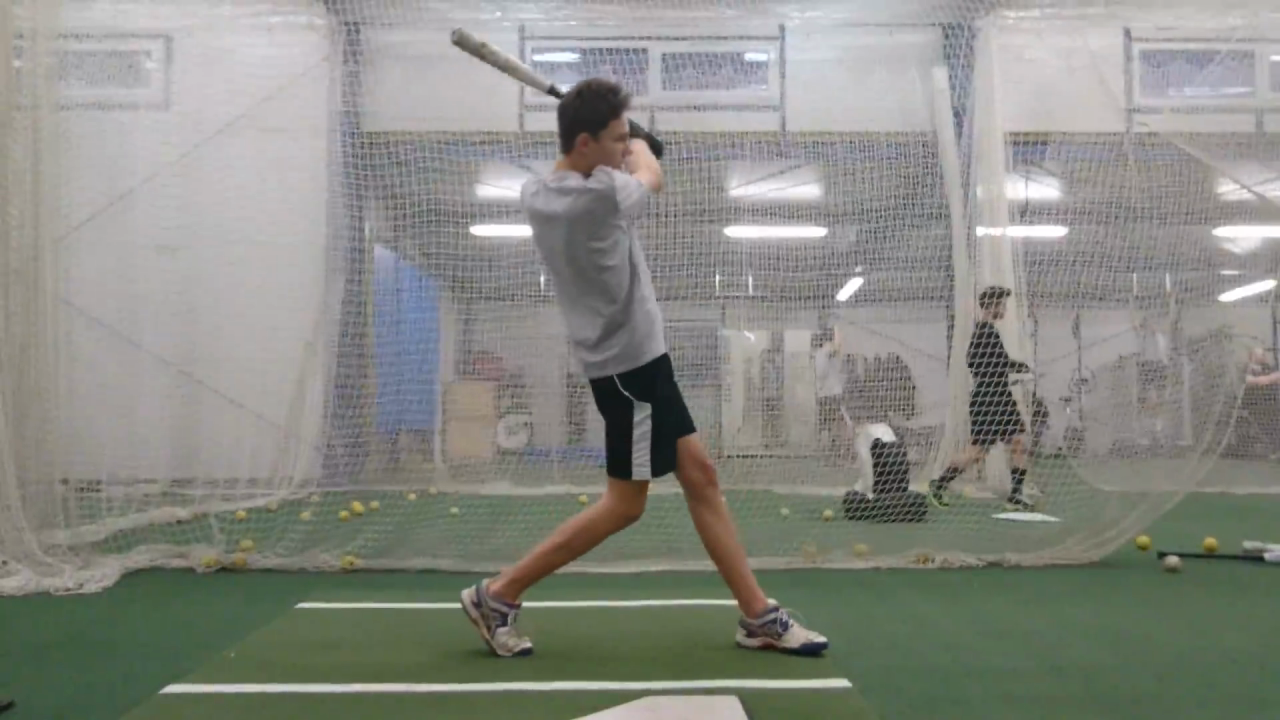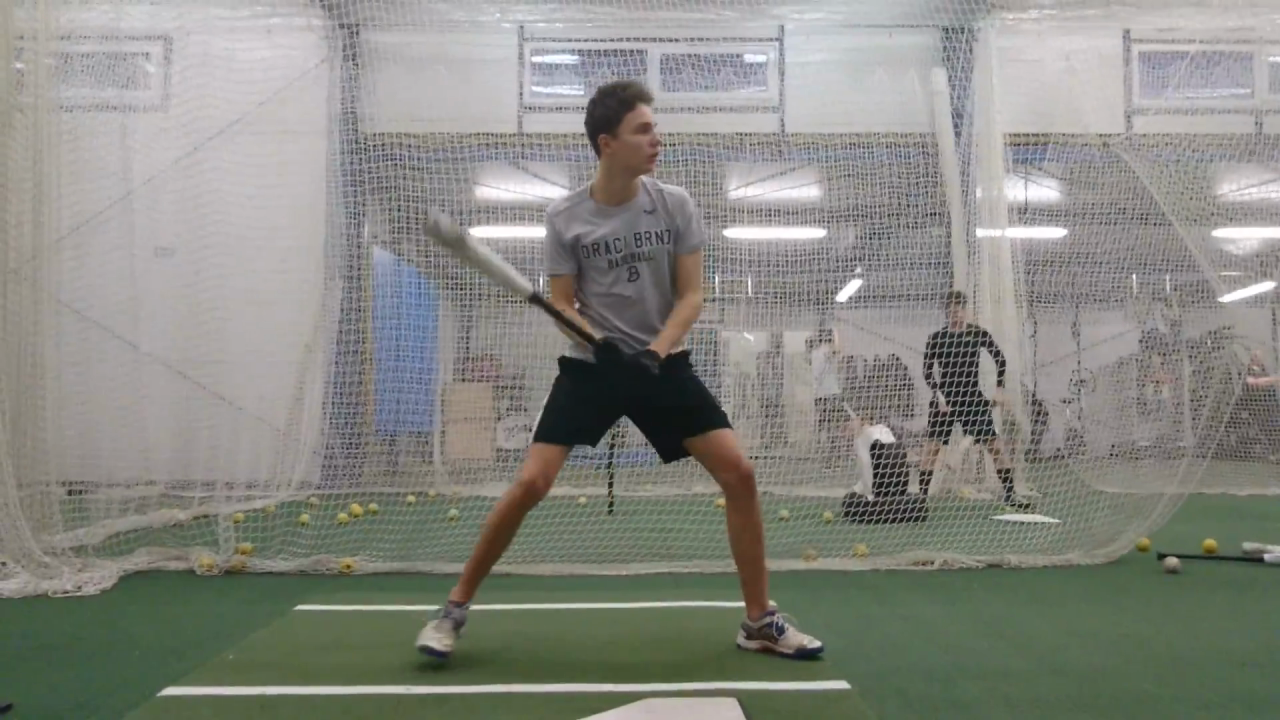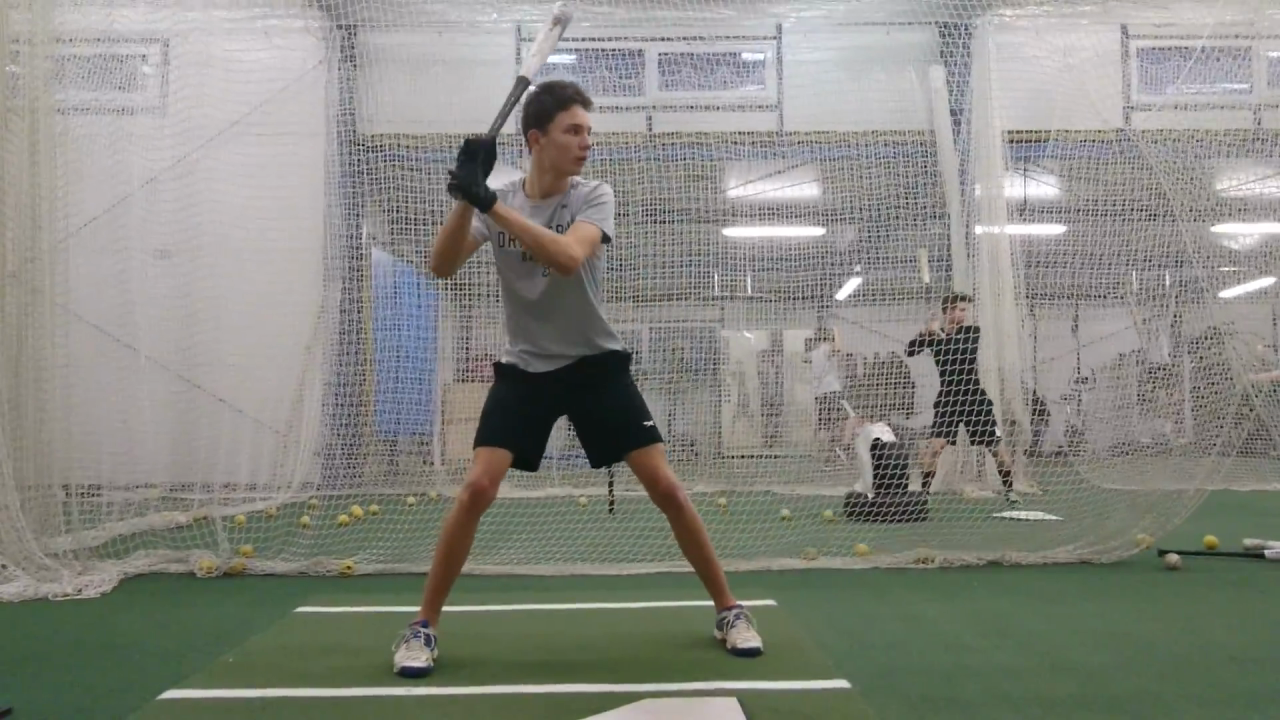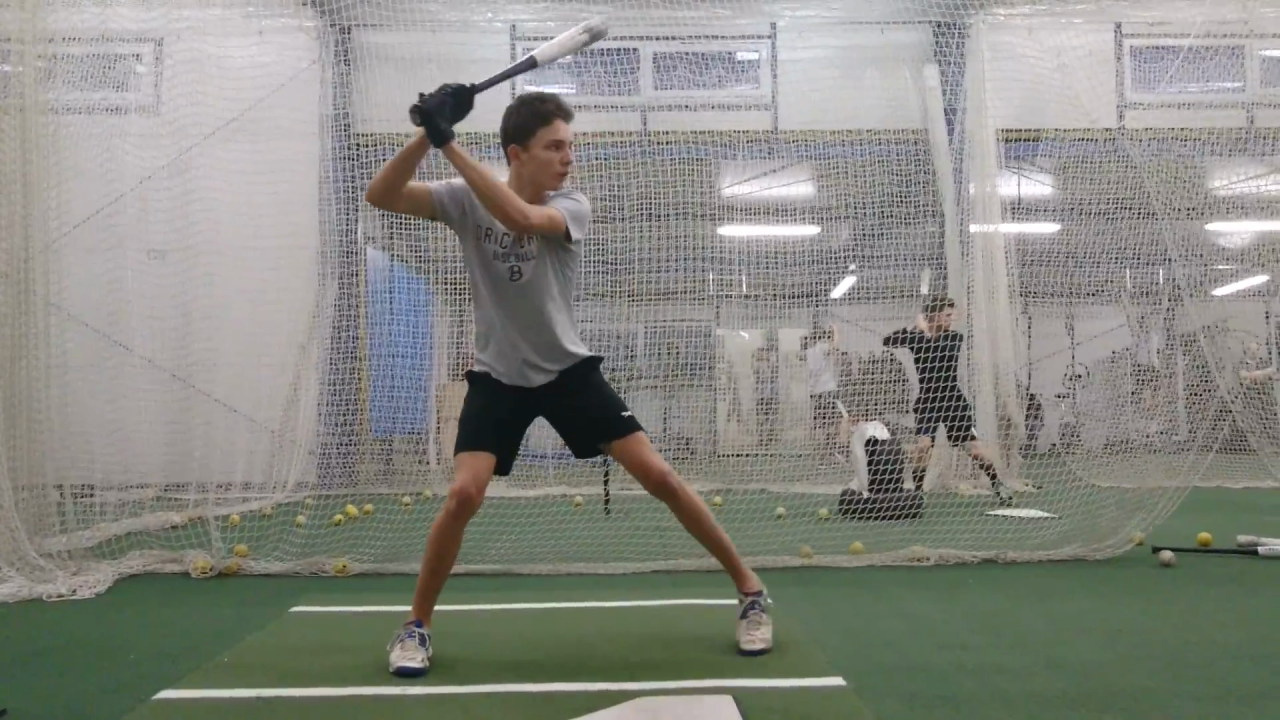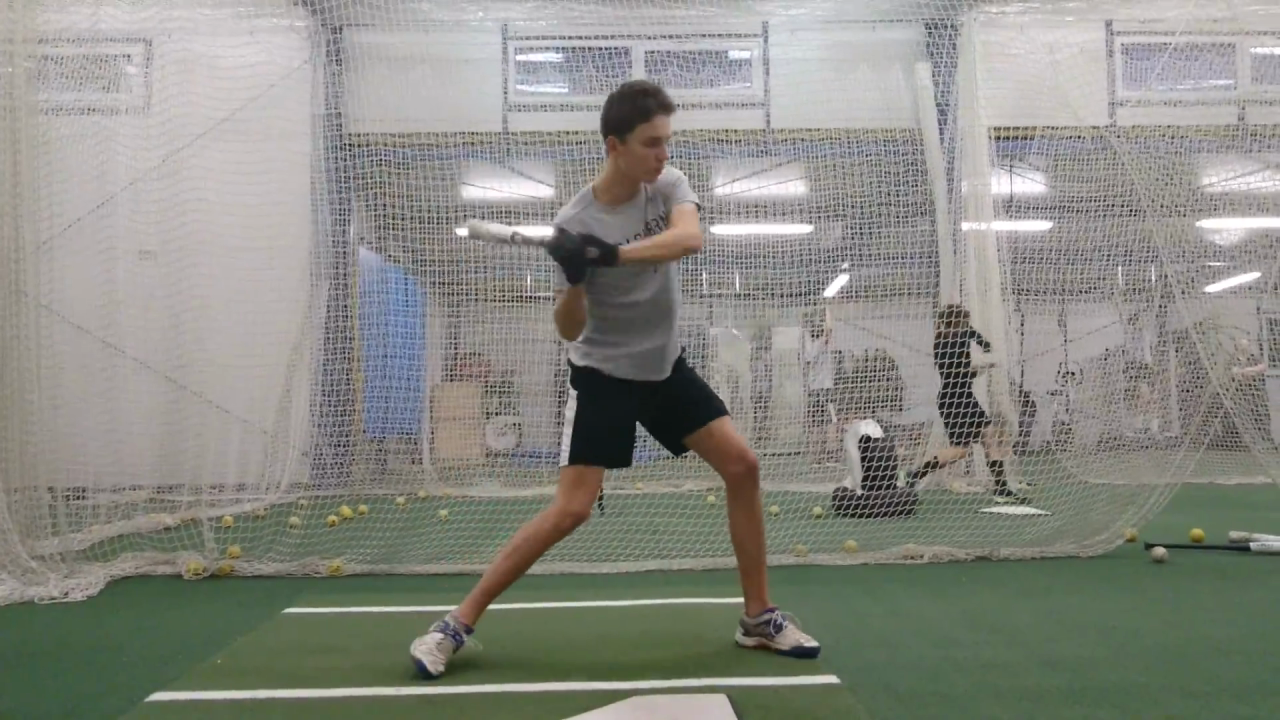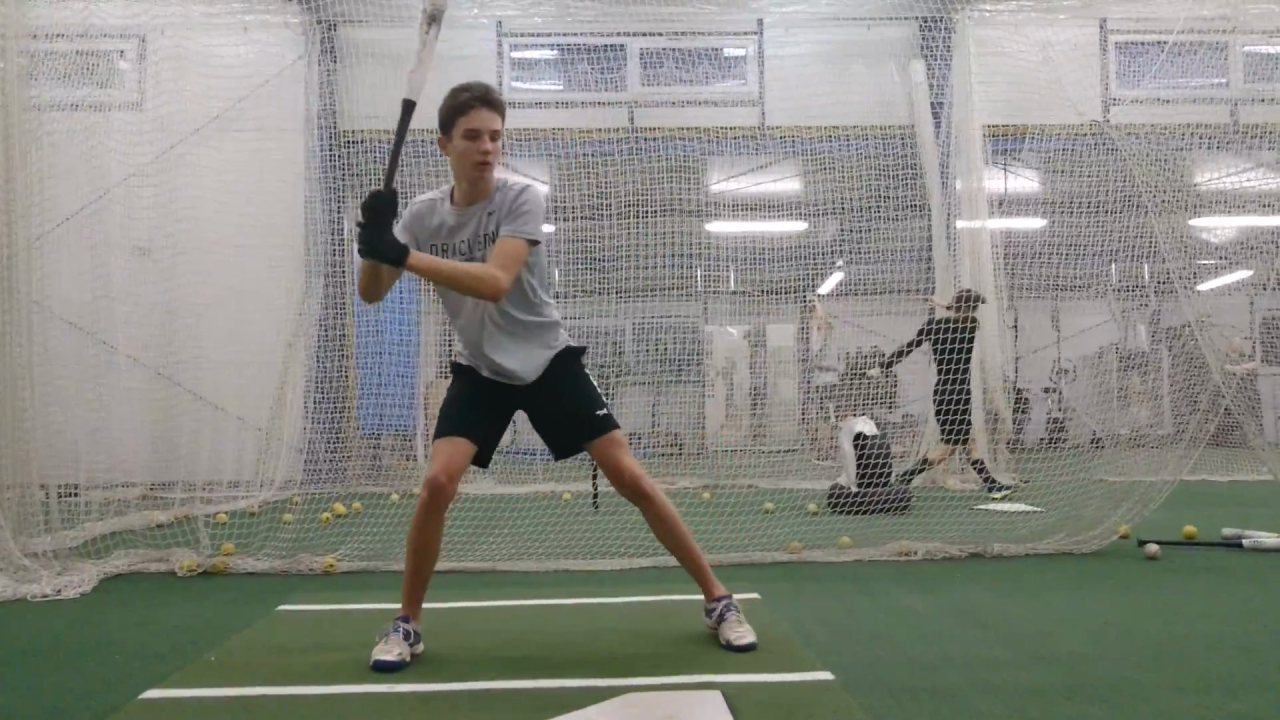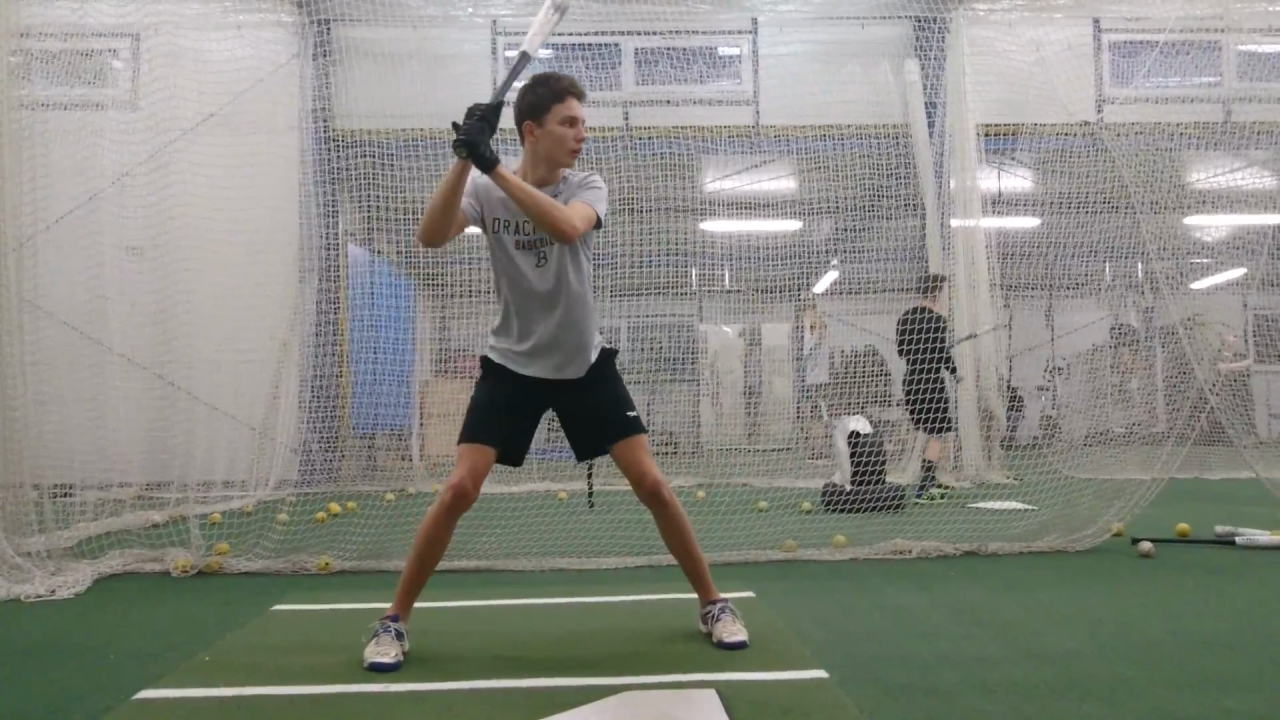
dt=0.7s
person 1, frame 1
left shoulder: (535, 194)
right shoulder: (601, 192)
right elbow: (649, 172)
left wrist: (625, 149)
right wrist: (639, 145)
left hip: (631, 357)
right hip: (631, 361)
left knee: (700, 475)
right knee: (625, 502)
left ankle: (759, 615)
right ankle: (496, 594)
person 1, frame 2
left shoulder: (675, 204)
right shoulder: (564, 217)
left elbow: (691, 295)
right elbow: (561, 305)
left wrist: (655, 353)
right wrist: (603, 347)
left hip: (658, 362)
right hip: (589, 363)
left knee: (738, 472)
right knee: (531, 483)
left ankle: (760, 620)
right ankle: (455, 605)
person 1, frame 3
left shoulder: (596, 197)
right shoulder: (495, 201)
left elbow: (569, 257)
right elbow: (442, 266)
left wrist: (490, 201)
right wrist: (466, 198)
left hip: (596, 364)
right hip: (525, 368)
left knee: (666, 487)
right knee: (476, 489)
left ankle: (728, 610)
right ankle: (423, 625)
person 1, frame 4
left shoulder: (570, 206)
right shoulder: (461, 199)
left elbow: (521, 219)
right elbow: (379, 195)
left wrist: (451, 145)
right wrist: (427, 135)
left hip: (569, 369)
right hip: (499, 377)
left knee: (658, 476)
right knee: (463, 495)
left ankle: (748, 590)
right ankle: (415, 626)
person 1, frame 5
left shoulder: (671, 186)
right shoulder: (573, 222)
left elbow: (690, 236)
right elbow: (567, 329)
left wrist: (619, 254)
right wrist: (577, 279)
left hip: (665, 365)
right hip: (603, 374)
left knee: (743, 467)
right knee: (571, 509)
left ankle: (759, 616)
right ankle: (459, 622)
person 1, frame 6
left shoulder: (522, 199)
right shoulder: (423, 213)
left elbow: (496, 283)
right elbow: (369, 294)
left wrist: (405, 256)
right wrist: (375, 245)
left hip: (547, 360)
right hip: (479, 370)
left knee: (630, 477)
right knee: (437, 483)
left ankle: (717, 599)
right ankle: (407, 623)
person 1, frame 7
left shoulder: (588, 186)
right shoulder: (485, 192)
left elbow: (566, 227)
right elbow: (431, 236)
left wrist: (492, 165)
right wrist: (466, 160)
left hip: (583, 362)
right hip: (512, 364)
left knee: (650, 483)
right knee: (460, 490)
left ankle: (712, 604)
right ankle: (394, 619)
person 2, frame 1
left shoulder: (982, 330)
right shoulder: (989, 332)
left elbow: (971, 362)
right elbow: (1005, 364)
right wrist: (1024, 367)
left hip: (1001, 398)
right hip: (987, 400)
left knee: (1021, 442)
right knee: (978, 451)
left ankle: (1015, 495)
right ankle: (938, 486)
person 2, frame 2
left shoulder: (980, 334)
right shoulder: (936, 338)
left elbow: (999, 358)
right elbow: (928, 370)
left wrist: (1000, 387)
right wrist: (938, 394)
left hip: (972, 397)
right hip: (946, 400)
left knee: (995, 444)
right knee: (932, 446)
left ankle: (1010, 495)
right ankle: (922, 496)
person 2, frame 3
left shoulder: (972, 331)
right shoulder: (932, 336)
left elbow: (963, 352)
right elbow: (909, 351)
left wrist: (940, 335)
right wrist: (926, 333)
left hip: (975, 397)
right hip: (948, 399)
left knee: (997, 446)
right knee: (935, 445)
left ankle: (1009, 490)
right ankle: (923, 493)
person 2, frame 4
left shoulder: (955, 337)
right shoulder: (916, 337)
left elbow: (944, 353)
right elbow: (887, 341)
left wrist: (927, 333)
right wrist: (912, 329)
left hip: (953, 399)
right hip: (928, 401)
left knee: (974, 447)
right knee: (922, 445)
left ankle: (998, 486)
person 2, frame 5
right shoulder: (945, 339)
left elbow: (985, 344)
left hip: (963, 397)
right hip: (954, 399)
left knee: (992, 436)
right knee: (960, 448)
left ankle: (1001, 488)
right ankle: (914, 477)
person 2, frame 6
left shoulder: (932, 326)
right shoulder: (971, 326)
left elbow: (906, 349)
left wrist: (882, 368)
right wrist: (959, 309)
left hip: (944, 391)
right hip: (957, 393)
left knee: (968, 440)
right knee: (948, 447)
left ankle: (992, 485)
right ankle: (903, 479)
person 2, frame 7
left shoulder: (905, 317)
right shoulder: (937, 319)
right elbow: (942, 352)
right wrist: (954, 371)
left hip: (911, 380)
right hip: (930, 381)
left knee: (930, 432)
right knee: (936, 435)
left ankle: (929, 479)
right ankle: (922, 490)
